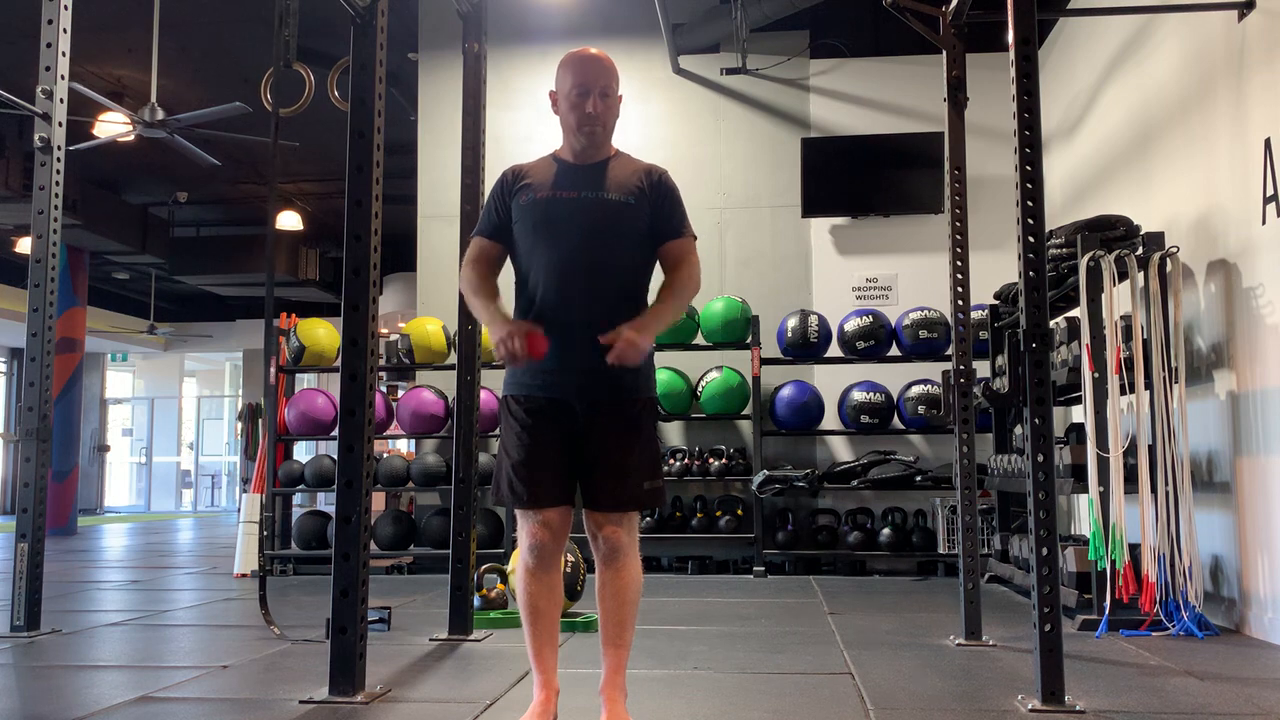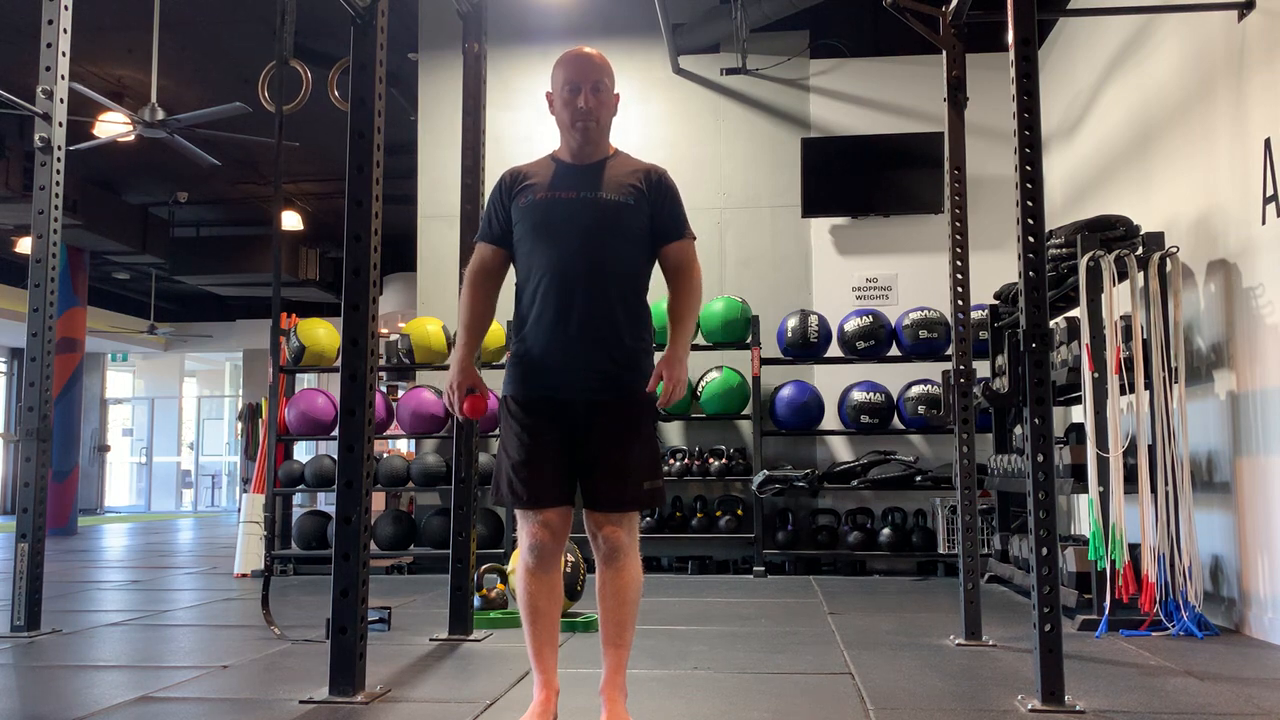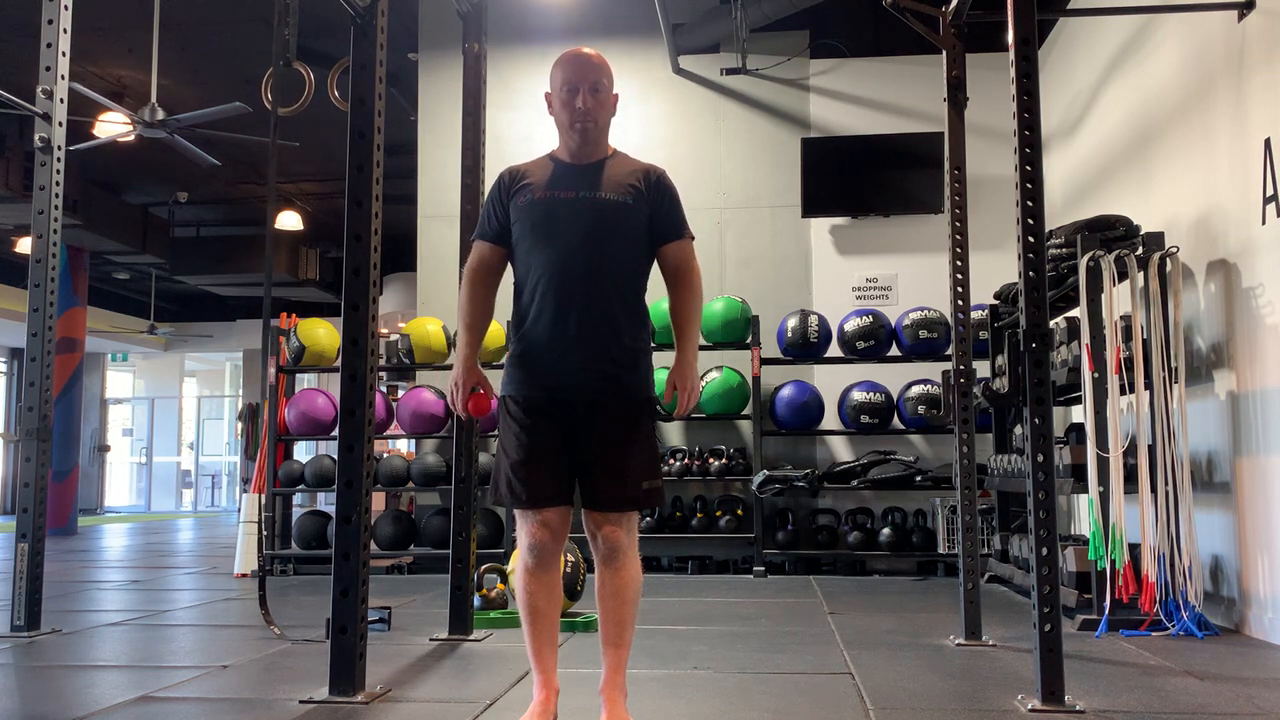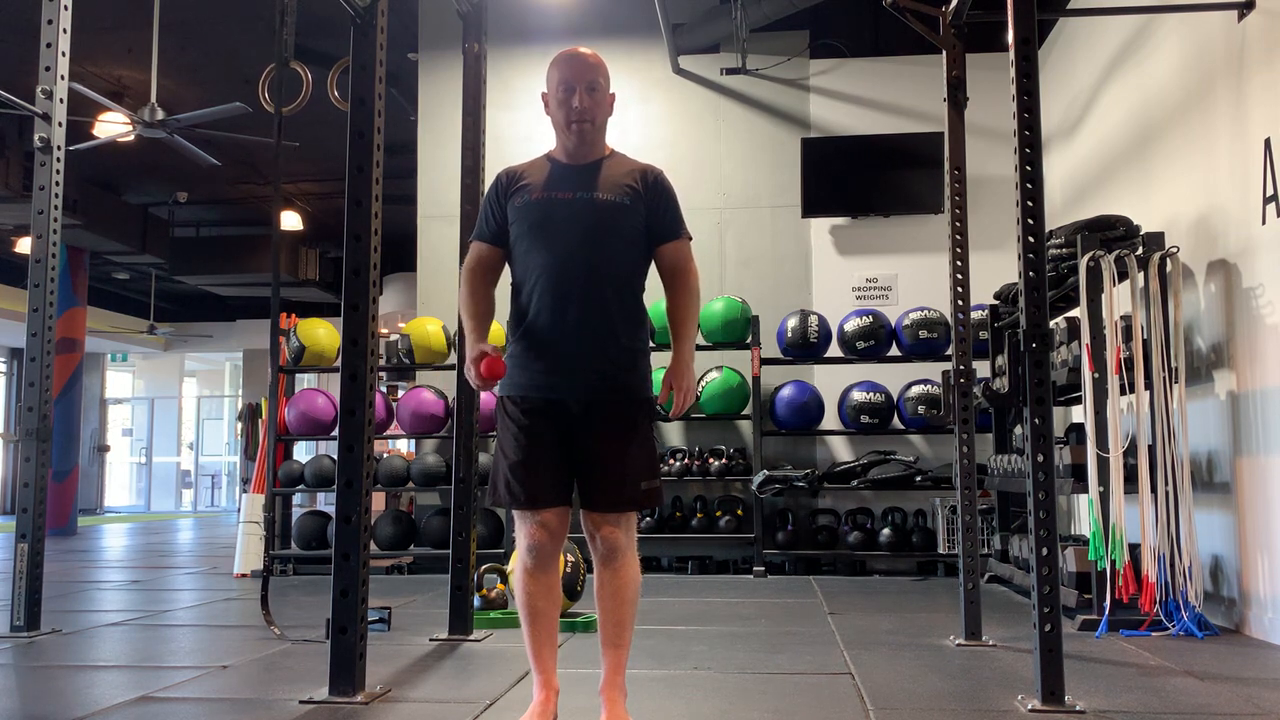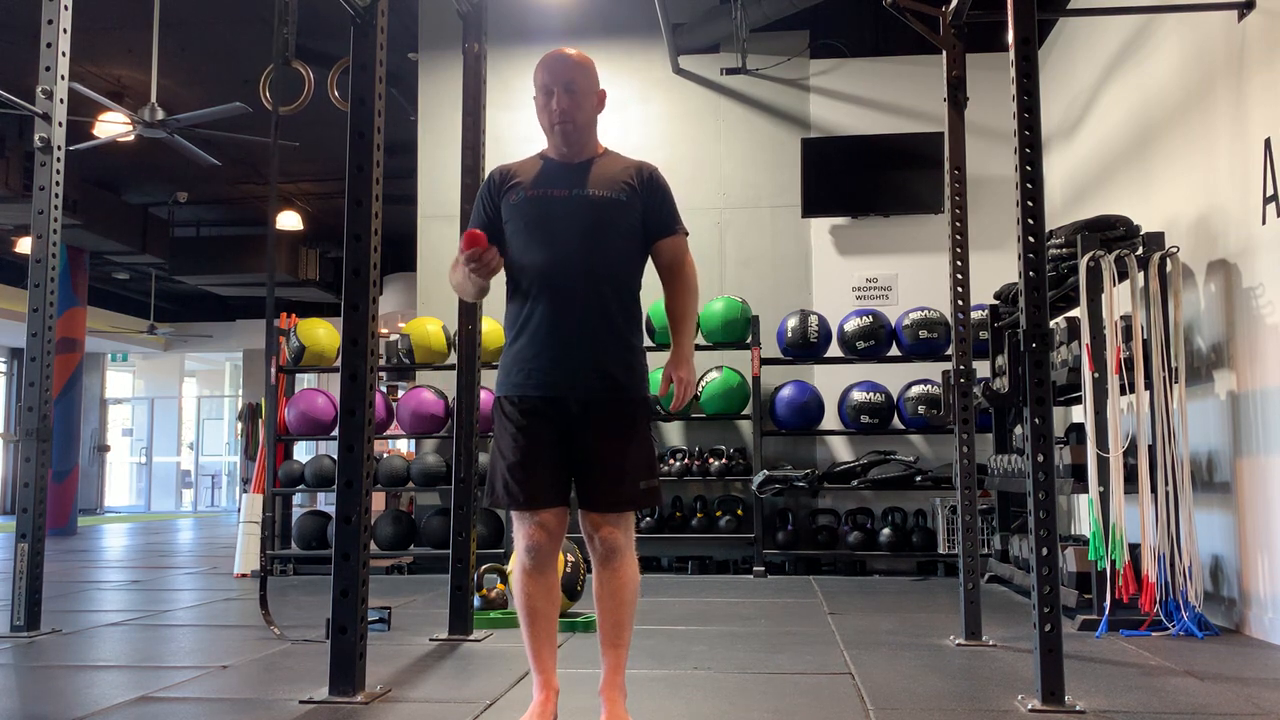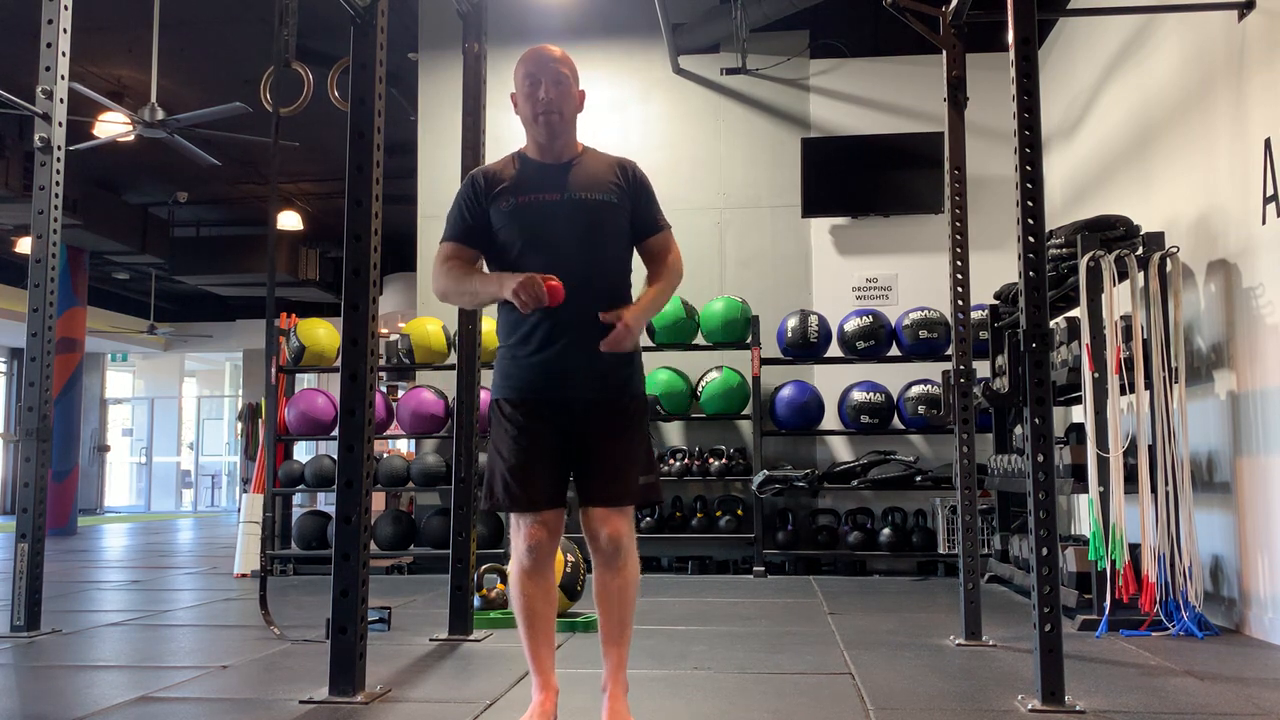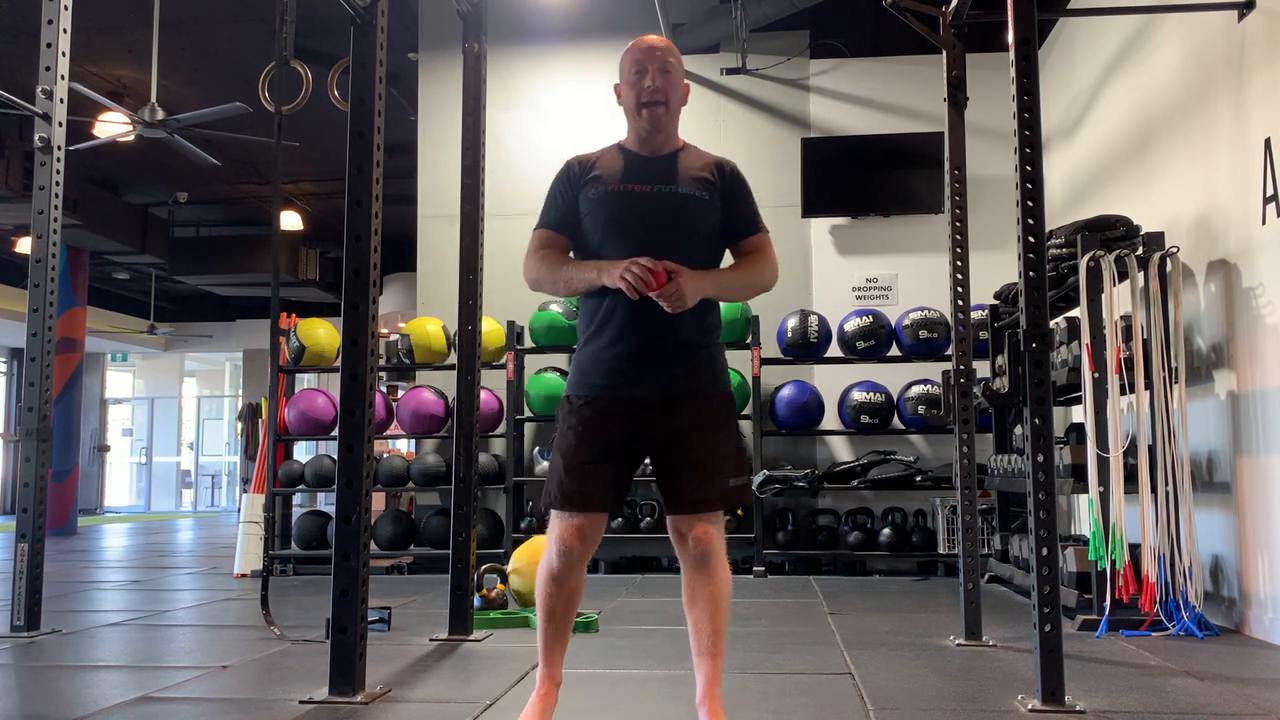
dt=0.7s
person 1, frame 1
left shoulder: (650, 182)
right shoulder: (517, 182)
left elbow: (685, 270)
right elbow: (476, 265)
left wrist: (647, 326)
right wrist: (495, 322)
left hip: (620, 388)
right hip: (535, 387)
left knee: (615, 536)
right knee: (539, 537)
person 1, frame 2
left shoulder: (649, 182)
right shoulder: (517, 185)
left elbow: (684, 269)
right elbow: (483, 272)
left wrist: (679, 348)
right wrist: (463, 354)
left hip: (621, 390)
right hip: (535, 388)
left knee: (616, 536)
right knee: (539, 537)
person 1, frame 3
left shoulder: (647, 182)
right shoulder: (515, 183)
left elbow: (682, 271)
right elbow: (481, 270)
left wrist: (687, 355)
right wrist: (465, 353)
left hip: (620, 388)
right hip: (532, 388)
left knee: (614, 536)
right knee: (537, 537)
person 1, frame 4
left shoulder: (643, 183)
right shoulder: (512, 184)
left elbow: (679, 271)
right elbow: (478, 270)
left wrist: (683, 354)
right wrist: (475, 336)
left hip: (617, 389)
right hip: (530, 388)
left knee: (612, 536)
right knee: (536, 538)
person 1, frame 5
left shoulder: (638, 179)
right shoulder: (506, 182)
left elbow: (678, 267)
right elbow: (463, 283)
left wrist: (683, 350)
right wrist: (475, 269)
left hip: (614, 387)
right hip: (528, 387)
left knee: (611, 535)
right knee: (534, 538)
person 1, frame 6
left shoulder: (621, 175)
right shoulder: (487, 184)
left elbow: (667, 257)
right elbow: (446, 279)
left wrist: (642, 308)
right wrist: (500, 285)
left hip: (611, 386)
right hip: (525, 390)
left knee: (612, 534)
right knee: (532, 539)
person 1, frame 7
left shoulder: (719, 175)
right shoulder: (582, 174)
left elbow: (763, 270)
right elbow: (537, 267)
left wrist: (703, 283)
right wrist: (606, 271)
left hip: (693, 388)
right hip: (598, 387)
left knee: (700, 540)
right knee: (568, 539)
